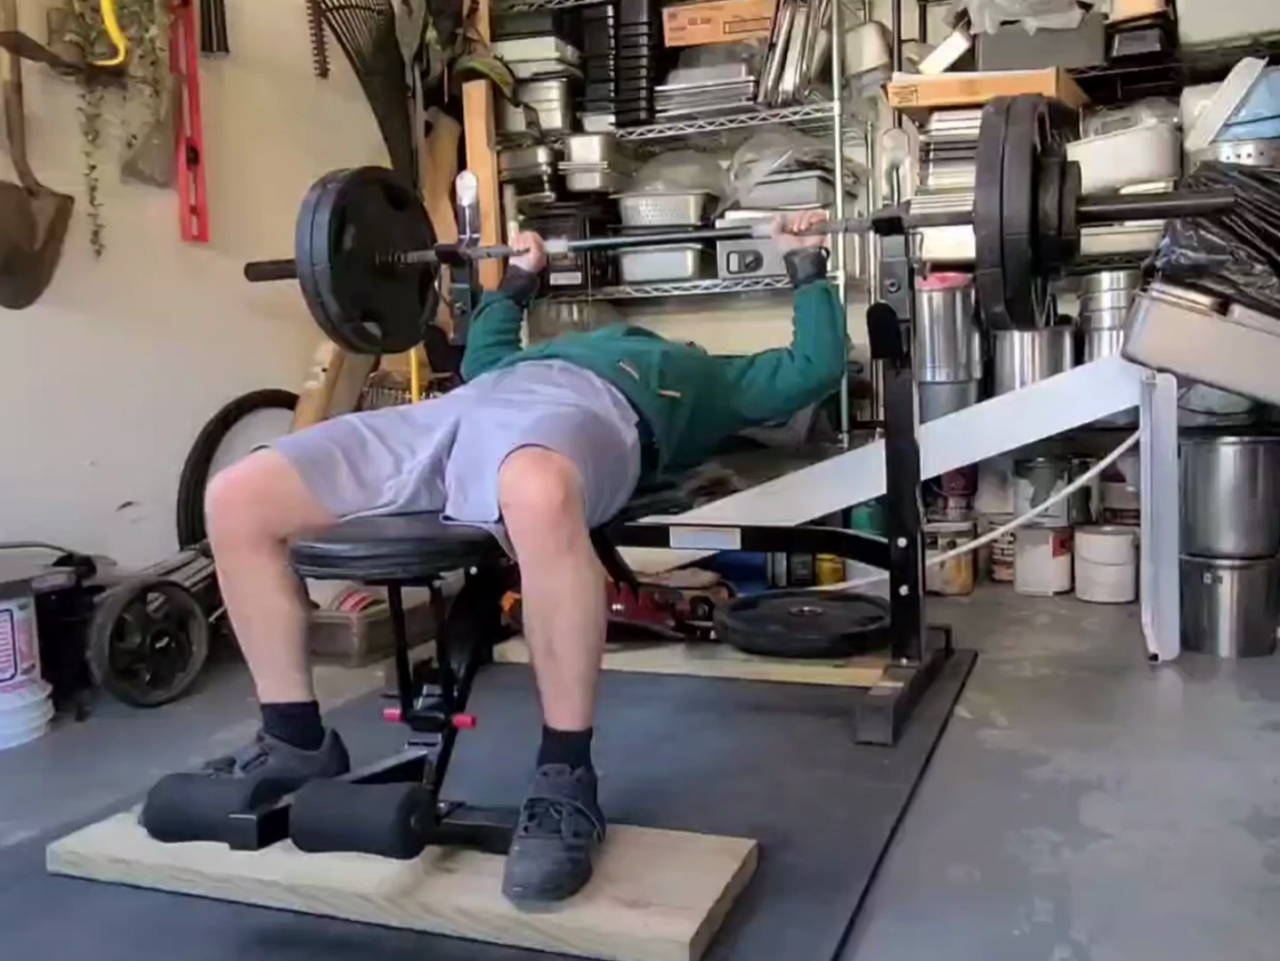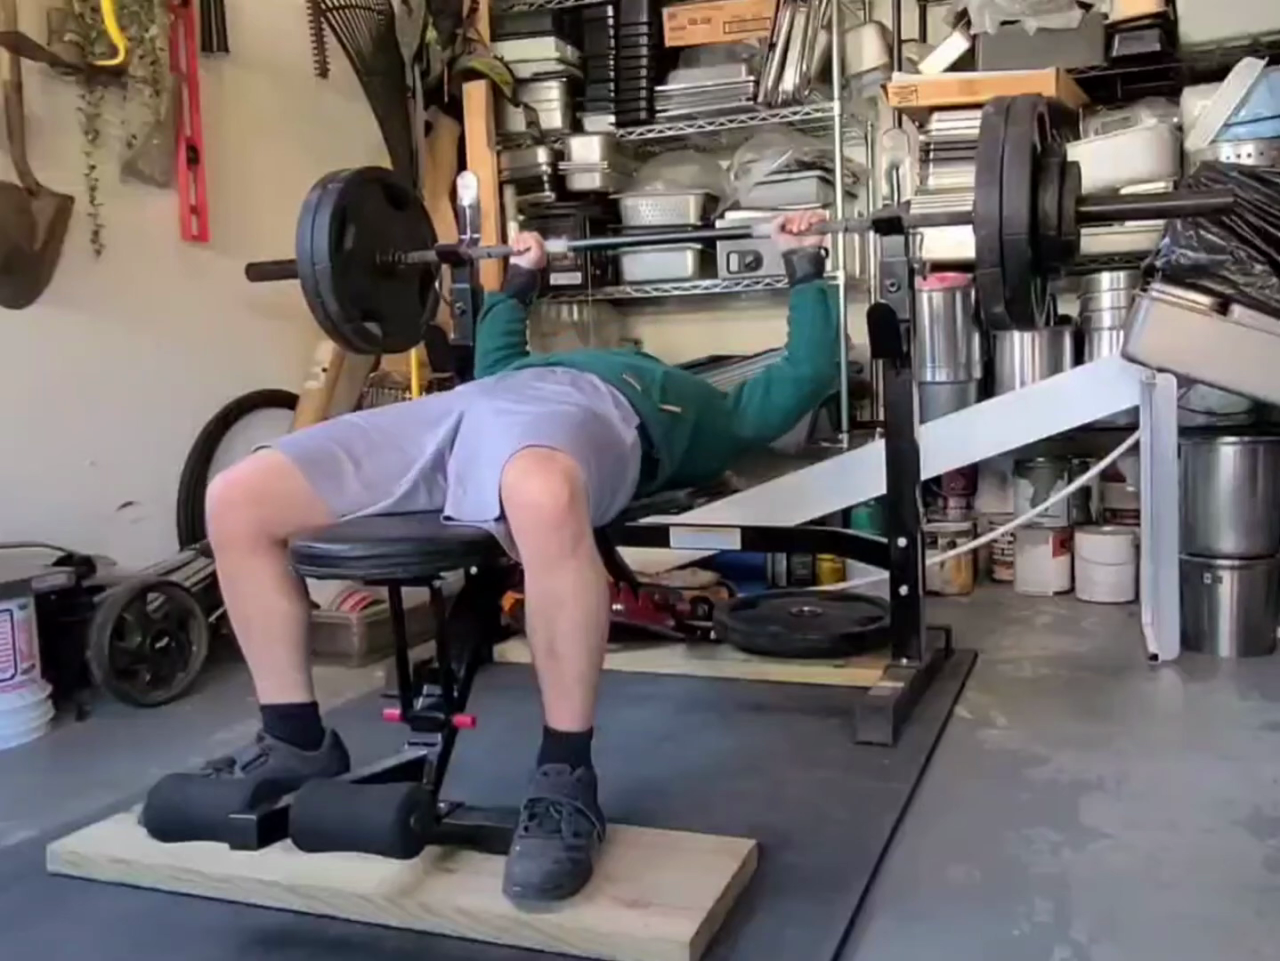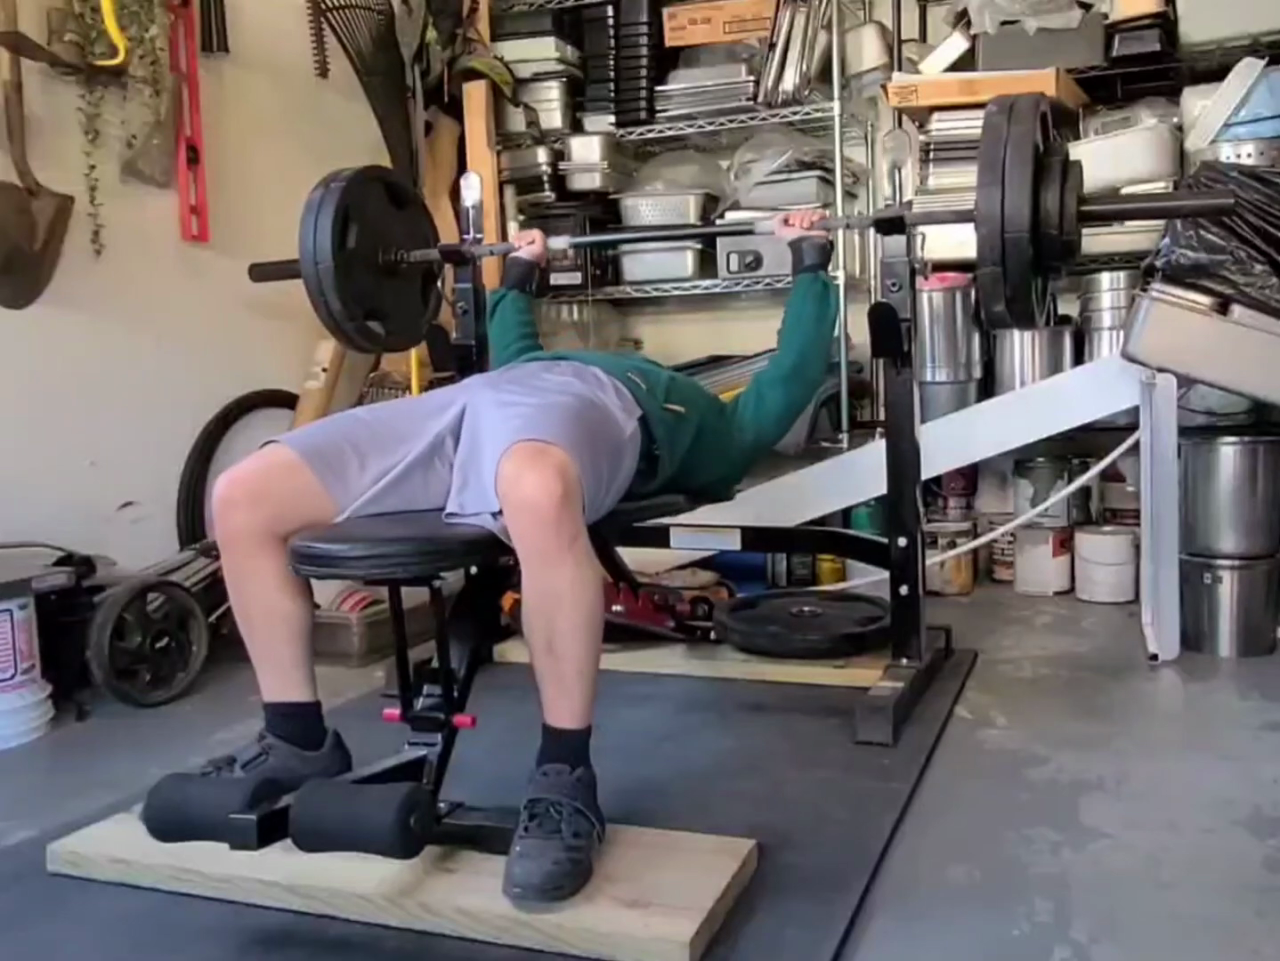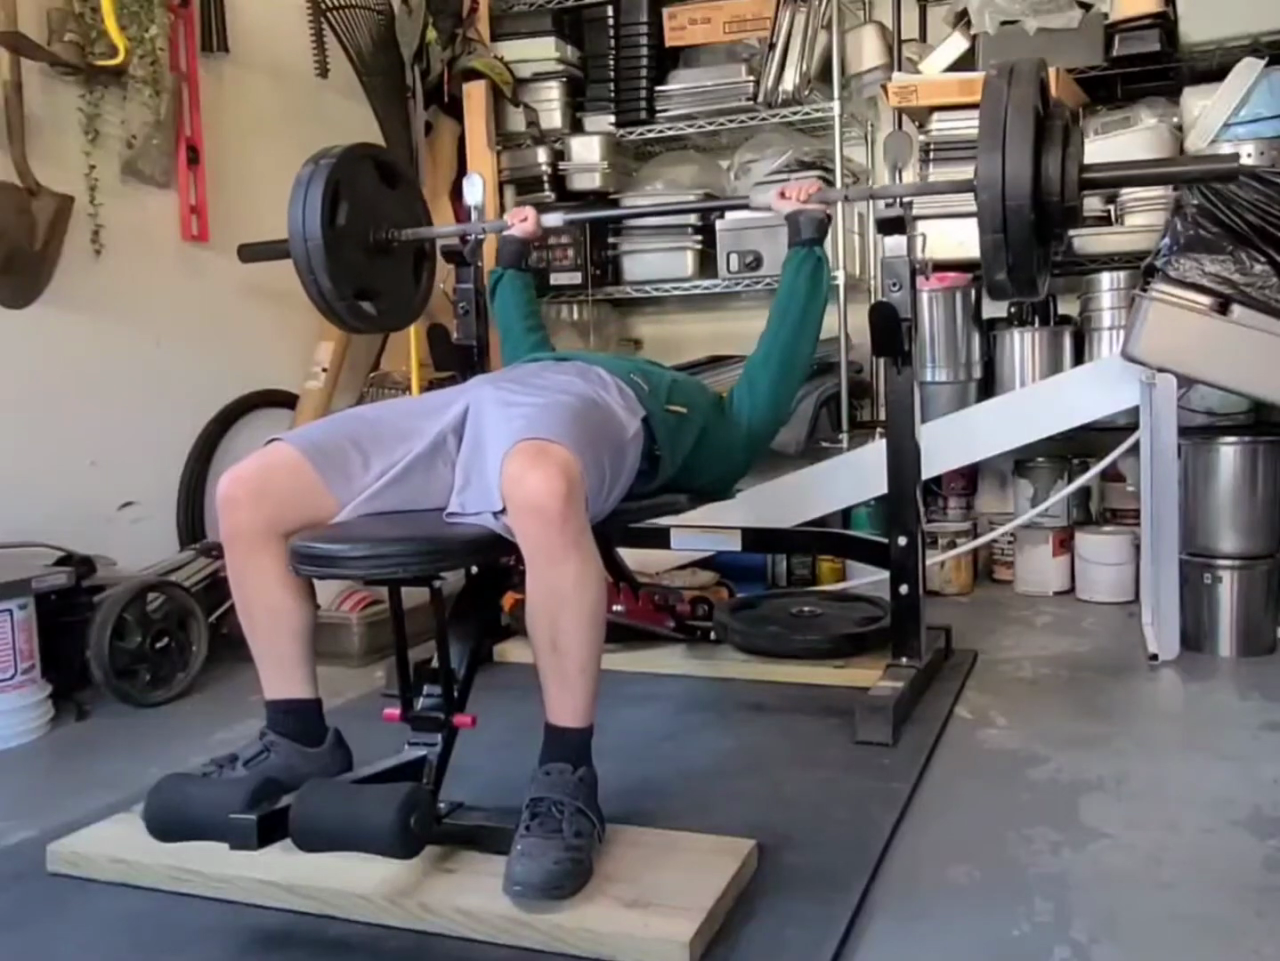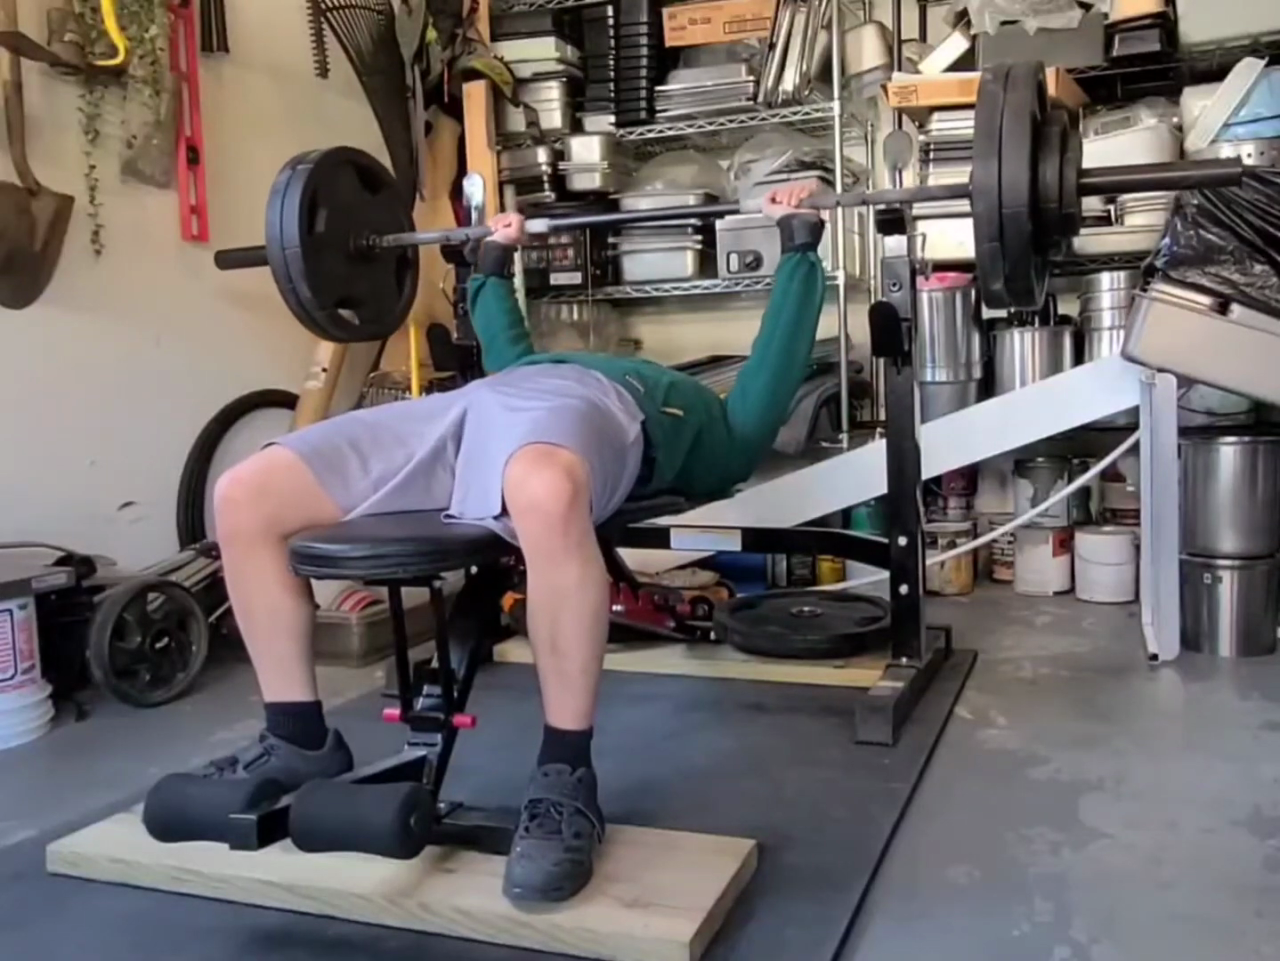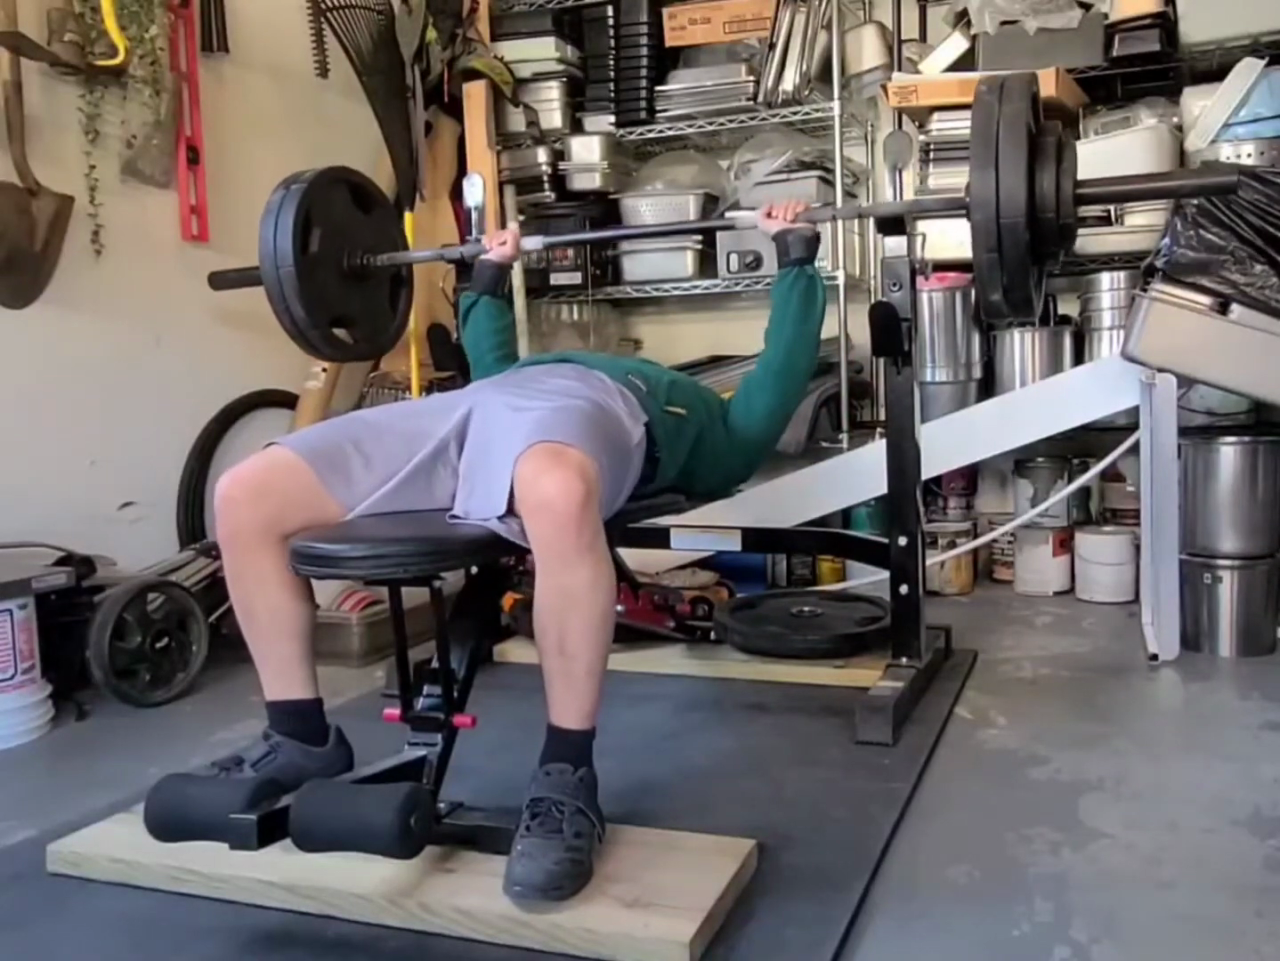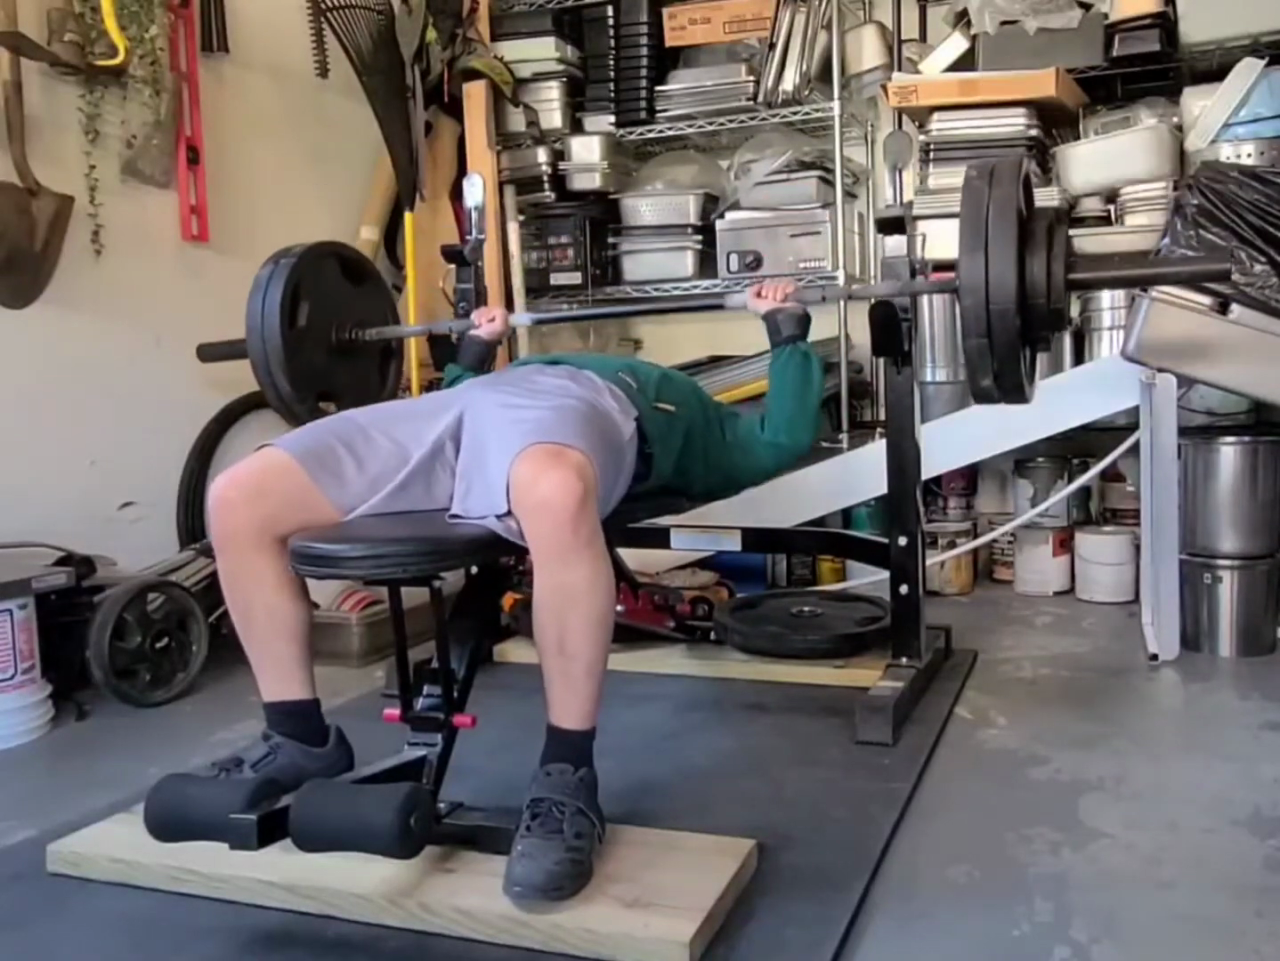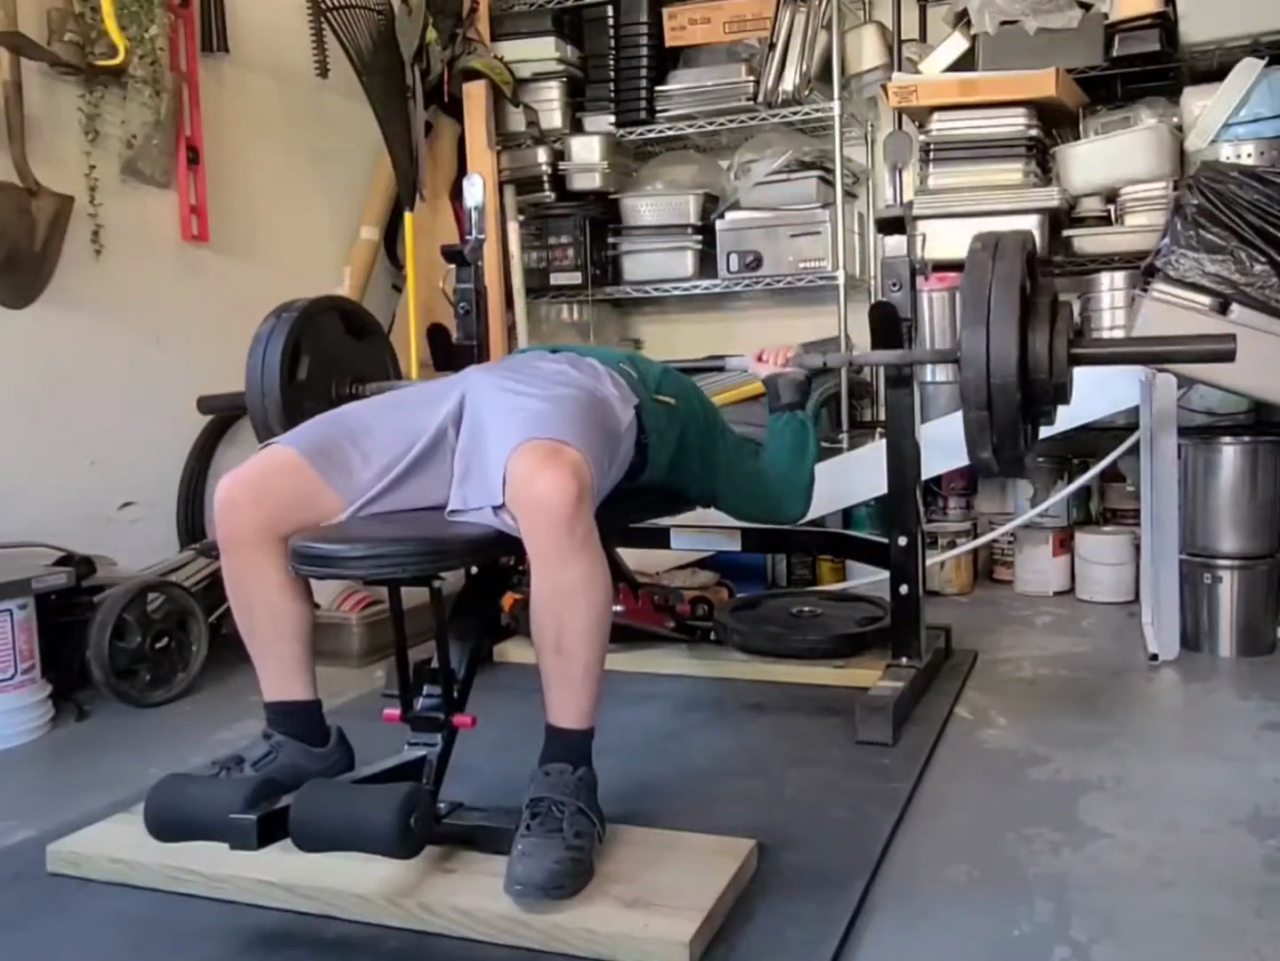
dt=0.4s
person 1, frame 1
left shoulder: (715, 381)
right shoulder: (598, 344)
left elbow: (819, 365)
right elbow: (482, 364)
left wrist: (806, 267)
right wrist: (514, 281)
right hip: (465, 406)
left knee: (538, 499)
right knee: (236, 501)
left ankle: (565, 781)
right ankle: (296, 744)
person 1, frame 2
left shoulder: (720, 411)
right shoulder: (612, 365)
left elbow: (810, 371)
right elbow: (495, 368)
left wrist: (804, 267)
right wrist: (516, 283)
right hip: (469, 405)
left knee: (542, 499)
right knee: (236, 501)
left ankle: (565, 782)
right ankle: (295, 745)
person 1, frame 3
left shoulder: (724, 431)
left elbow: (796, 369)
right elbow: (514, 357)
left wrist: (809, 260)
right wrist: (517, 275)
left knee: (537, 495)
right knee: (241, 500)
left ankle: (564, 779)
right ankle: (298, 745)
person 1, frame 4
left shoulder: (724, 430)
left elbow: (783, 350)
right elbow: (525, 344)
left wrist: (806, 237)
right wrist: (512, 255)
left knee: (541, 493)
right knee: (244, 496)
left ankle: (565, 778)
right ankle: (298, 742)
person 1, frame 5
left shoulder: (721, 433)
left elbow: (781, 356)
right elbow: (509, 355)
left wrist: (798, 240)
right wrist: (494, 261)
left knee: (545, 497)
right knee: (242, 499)
left ankle: (565, 781)
right ankle: (298, 744)
person 1, frame 6
left shoulder: (722, 435)
left elbow: (784, 369)
right elbow: (495, 369)
left wrist: (795, 254)
right wrist: (488, 277)
left knee: (558, 496)
right knee: (243, 498)
left ankle: (566, 780)
right ankle: (301, 742)
person 1, frame 7
left shoulder: (709, 429)
left elbow: (788, 439)
left wrist: (786, 328)
right wrist: (475, 349)
left knee: (553, 492)
right knee: (237, 501)
left ankle: (566, 780)
right ankle: (301, 742)
person 1, frame 8
left shoulder: (697, 428)
left elbow: (781, 497)
left wrist: (786, 391)
right wrist: (477, 377)
left knee: (551, 491)
right knee: (243, 502)
left ankle: (565, 779)
right ankle: (302, 742)
